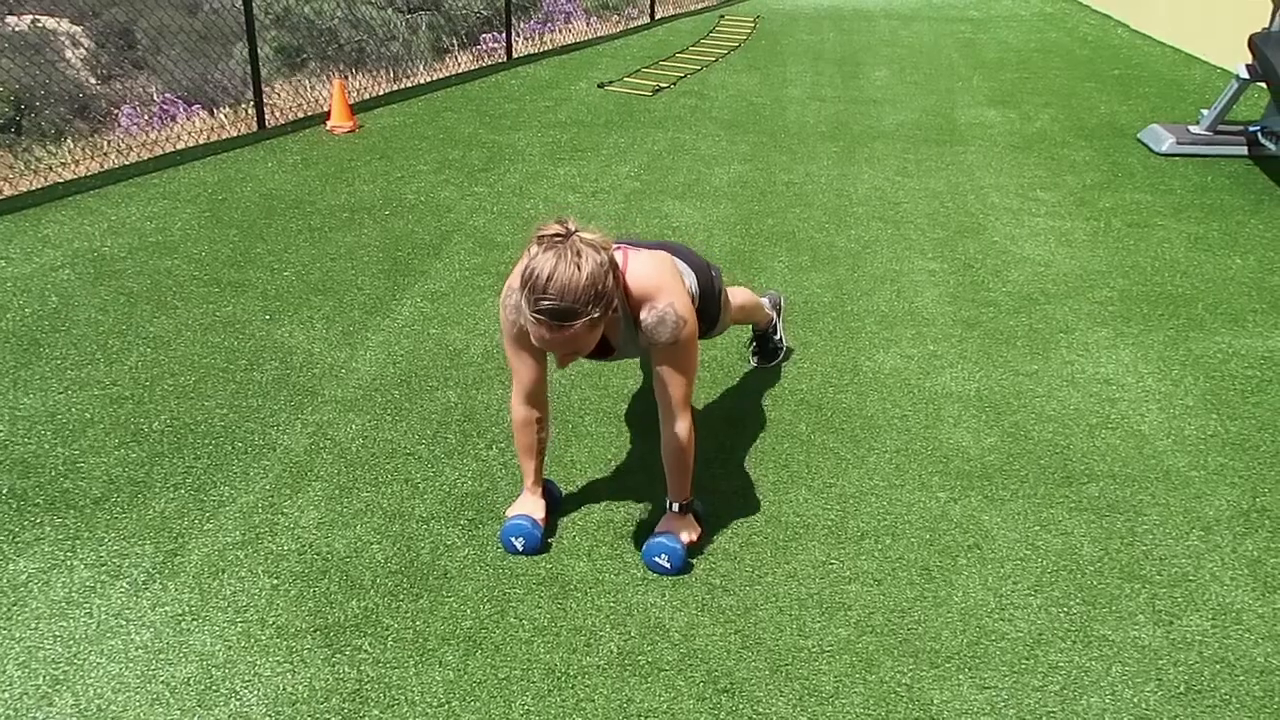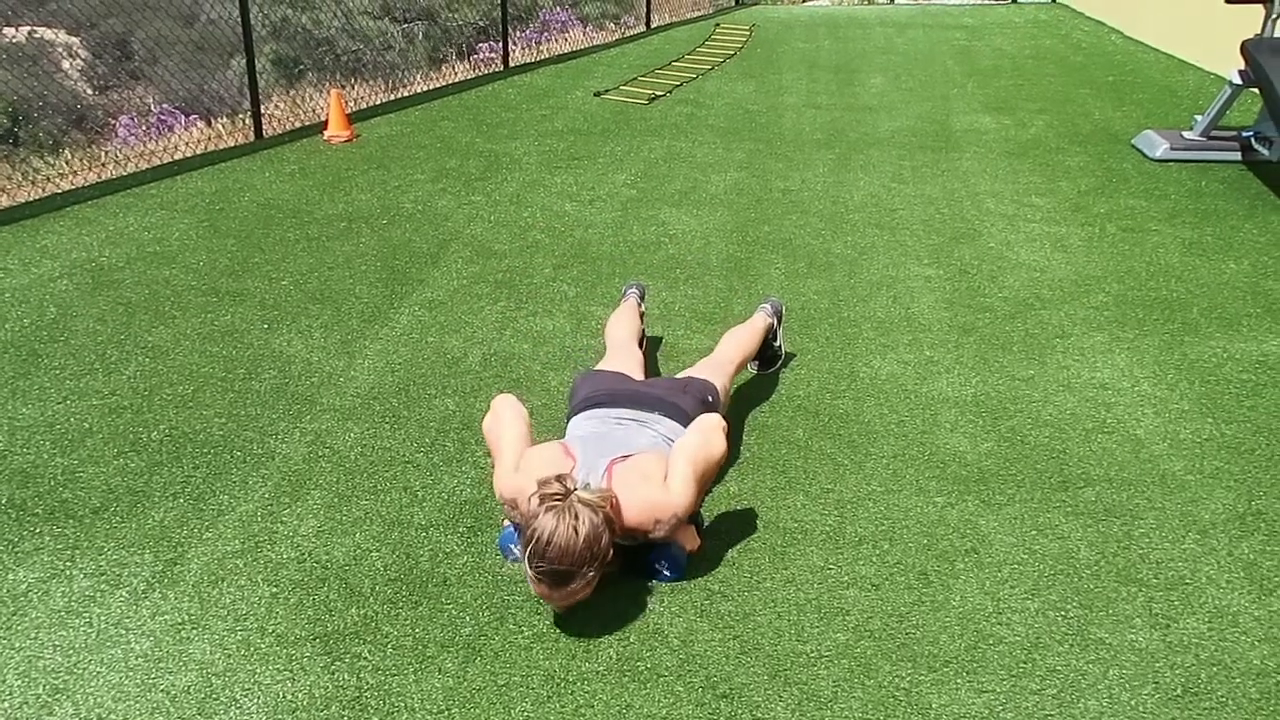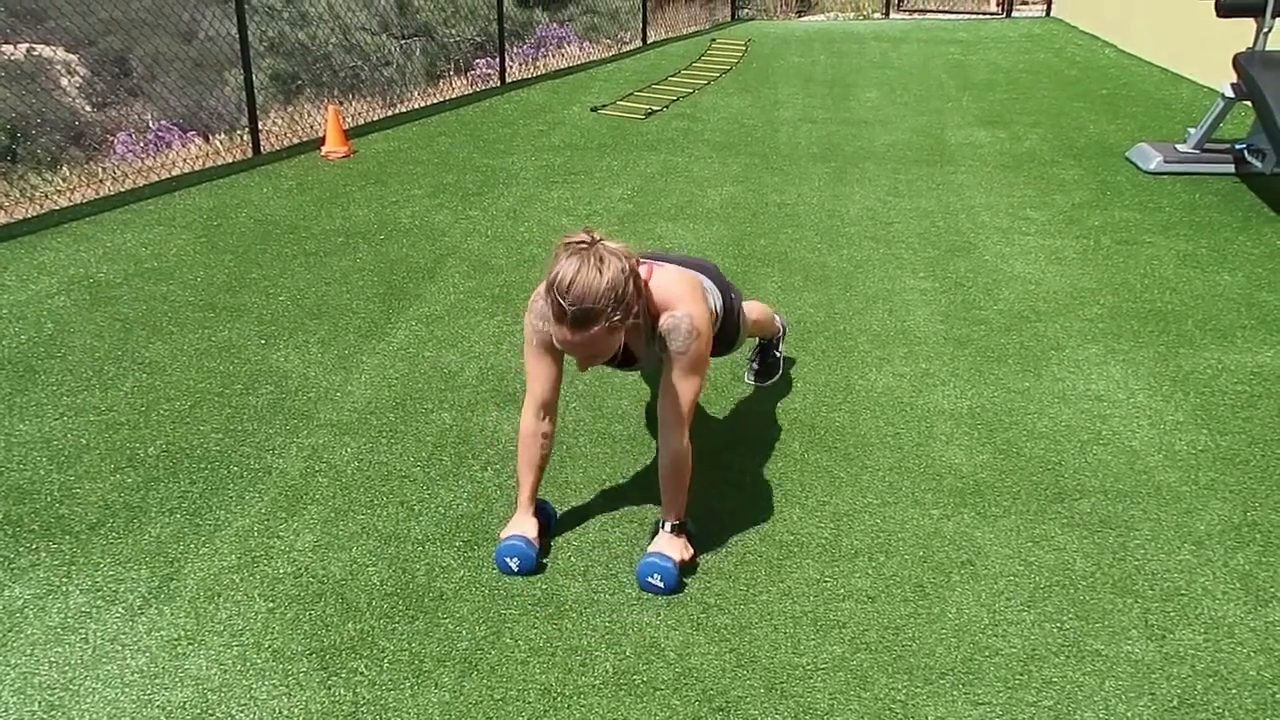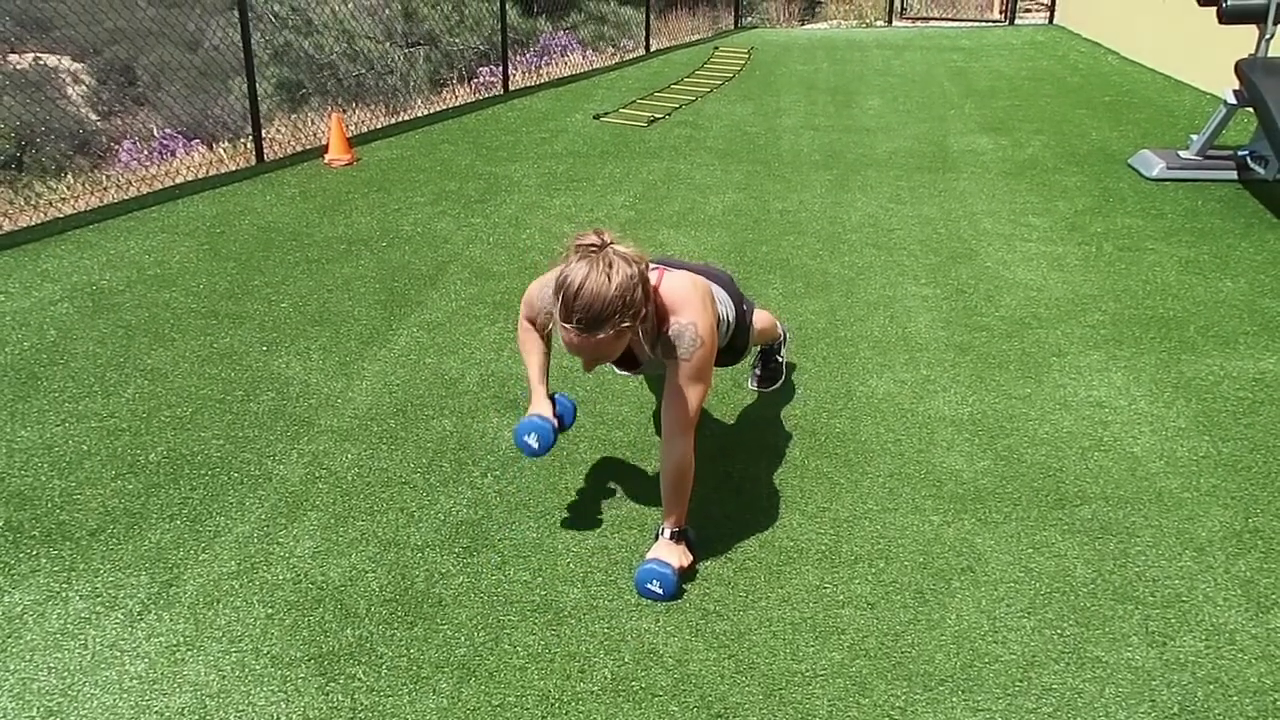
dt=1s
person 1, frame 1
left shoulder: (662, 306)
right shoulder: (522, 294)
left elbow: (676, 418)
right elbow: (527, 402)
left wrist: (679, 510)
right wrist: (531, 491)
left hip: (690, 277)
left knee: (729, 308)
left ankle: (767, 314)
person 1, frame 2
left shoulder: (655, 512)
right shoulder: (521, 494)
left elbow: (714, 427)
right elbow: (503, 404)
left hip: (677, 413)
right hip: (598, 399)
left knee: (721, 363)
right knee: (620, 353)
left ankle: (765, 317)
right ankle: (633, 300)
person 1, frame 3
left shoulder: (680, 316)
right shoulder: (549, 305)
left elbow: (674, 433)
right elbow: (538, 414)
left wrist: (672, 529)
right wrist: (525, 511)
left hip: (708, 292)
left knee: (743, 321)
left ankle: (773, 329)
person 1, frame 4
left shoulder: (686, 325)
right shoulder: (557, 293)
left elbow: (677, 440)
right elbow: (528, 317)
left wrist: (672, 536)
right wrist: (538, 395)
left hip: (718, 301)
left knee: (750, 331)
left ankle: (774, 336)
